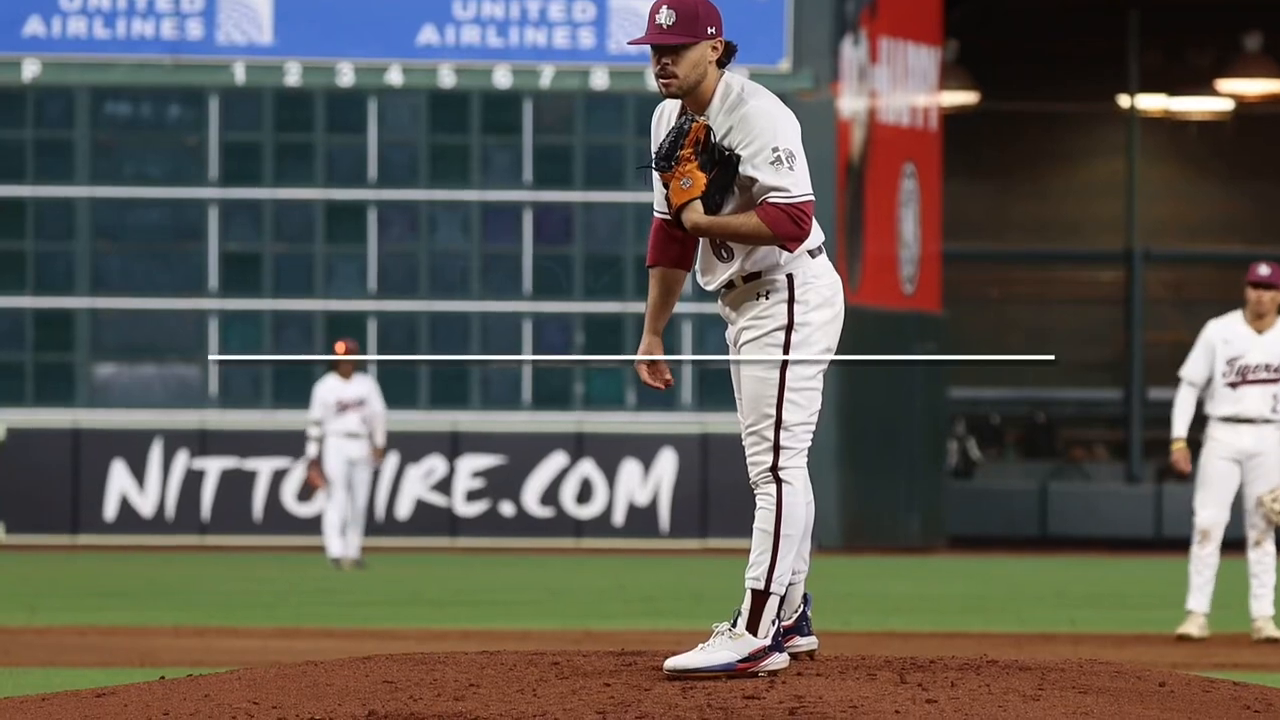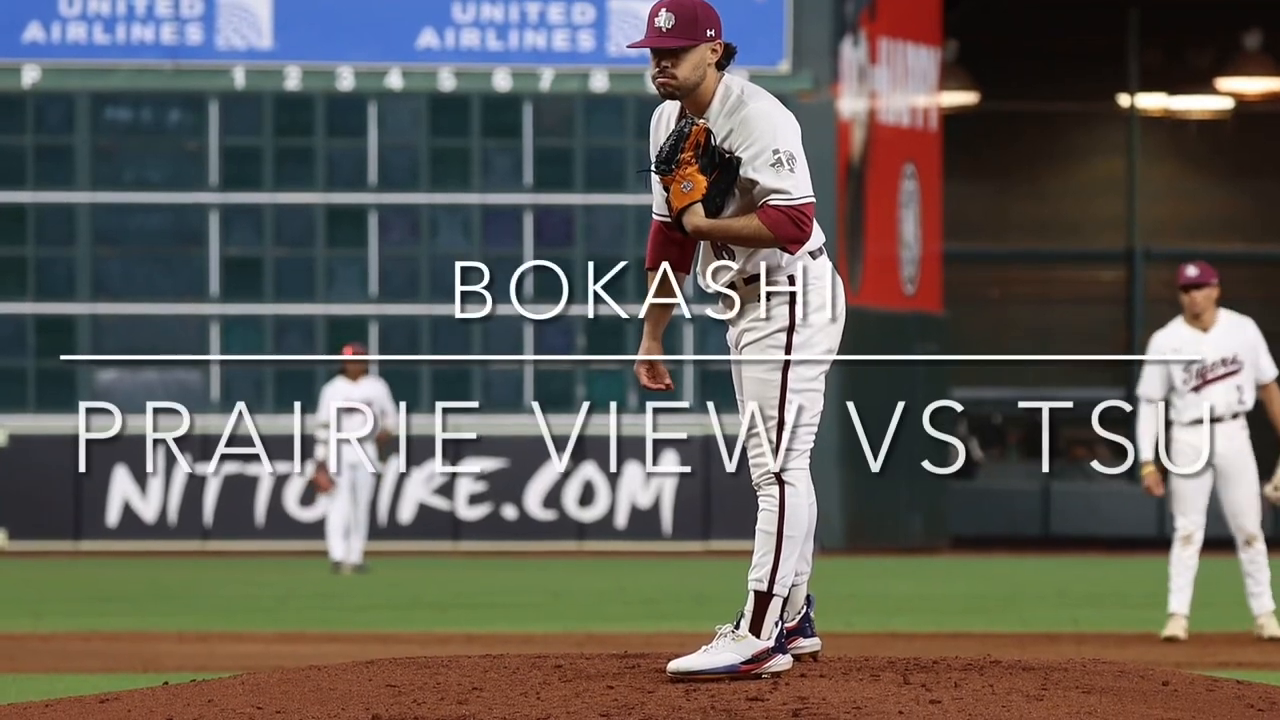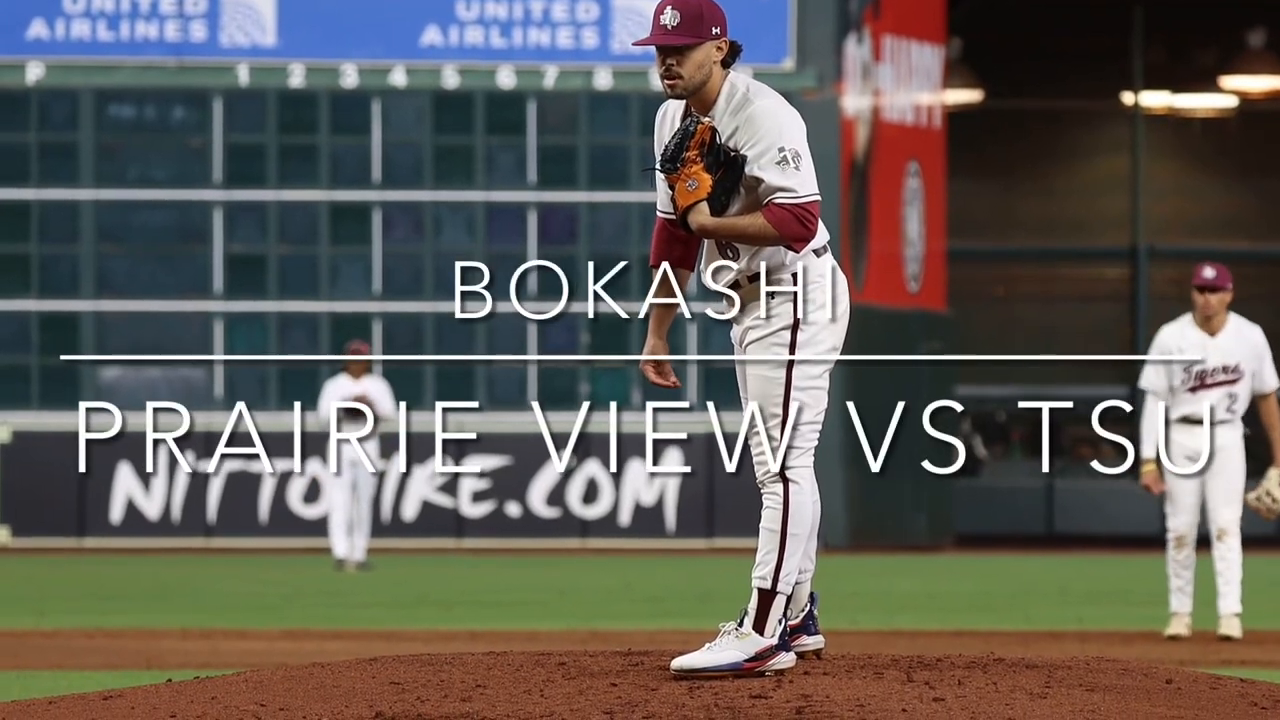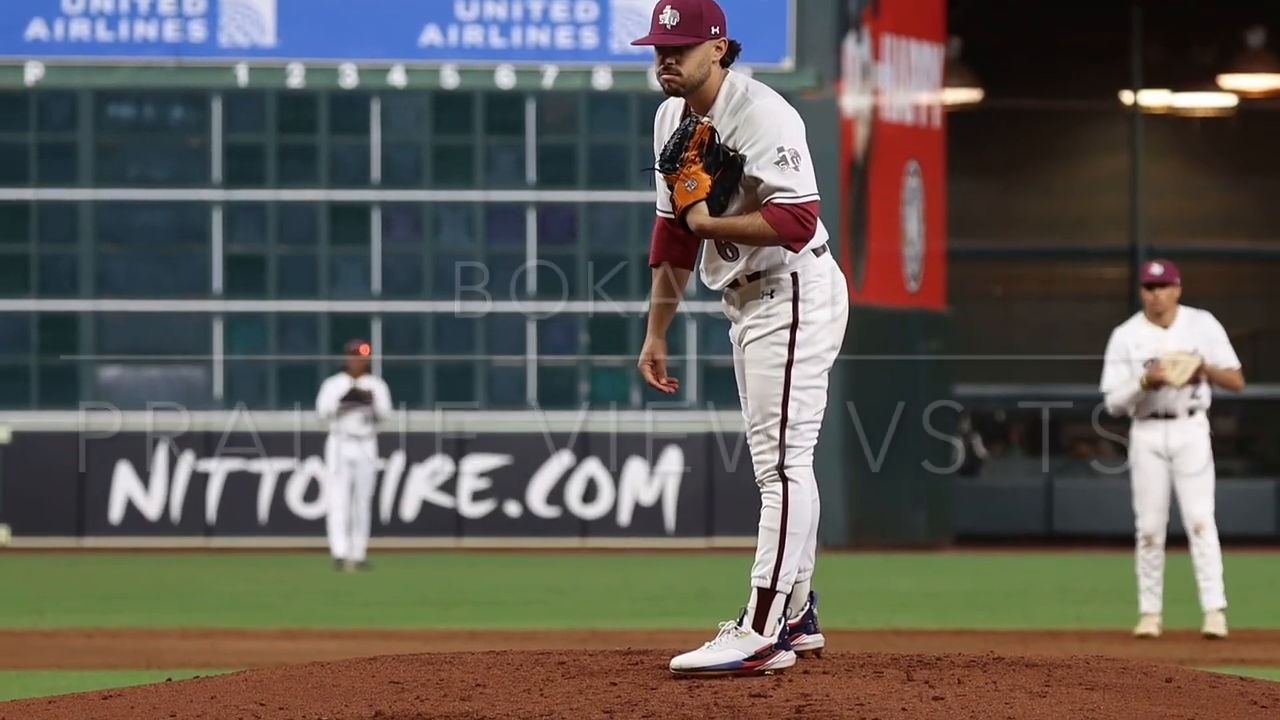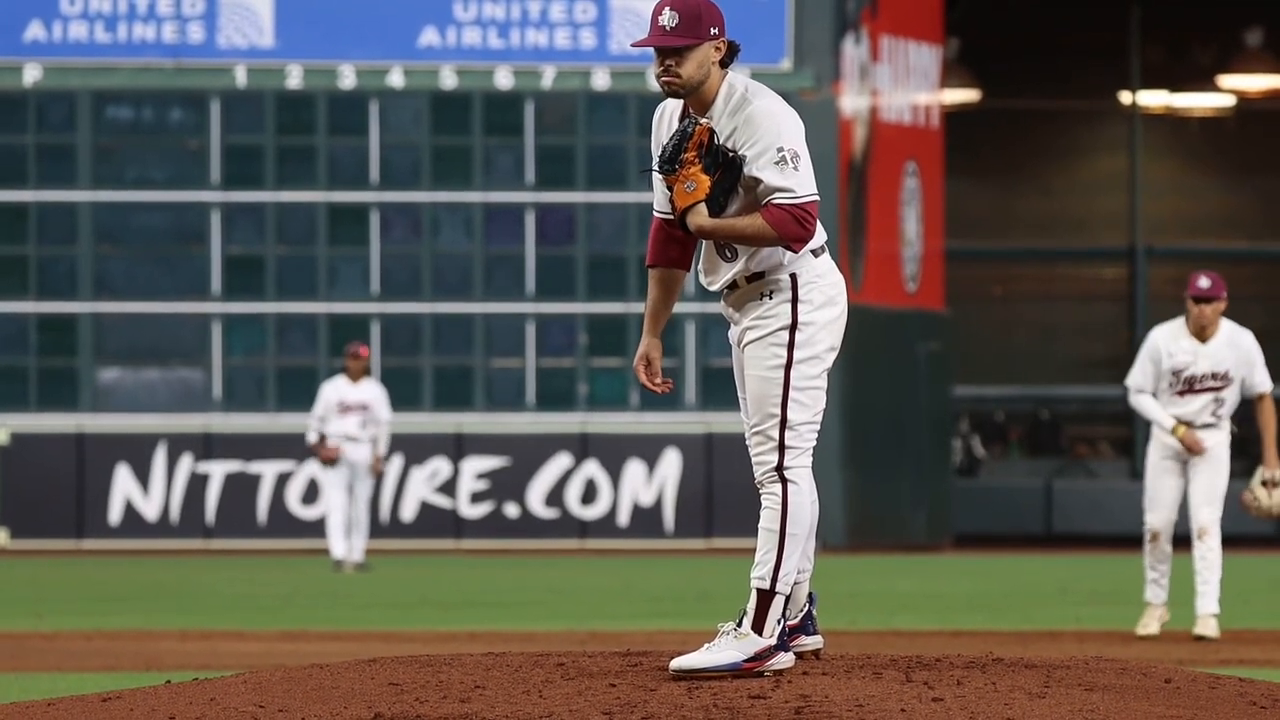
dt=1s
person 1, frame 1
left shoulder: (757, 114)
right shoulder: (668, 117)
left elbow: (791, 220)
right elbow: (669, 230)
left wrist: (703, 221)
right wrist: (652, 333)
left hip: (790, 297)
right hip: (744, 301)
left knee: (775, 463)
right knee: (773, 463)
left ankle: (757, 635)
right ankle: (789, 617)
person 1, frame 2
left shoulder: (757, 117)
right shoulder: (667, 120)
left elbow: (792, 223)
right elbow: (668, 235)
left wrist: (702, 225)
right wrist: (652, 336)
left hip: (791, 299)
right hip: (744, 303)
left knee: (778, 466)
right knee: (776, 467)
left ankle: (760, 636)
right ankle: (792, 617)
person 1, frame 3
left shoulder: (762, 114)
right shoulder: (671, 118)
left elbow: (798, 220)
right elbow: (672, 232)
left wrist: (708, 223)
right wrist: (657, 333)
left hip: (795, 297)
right hip: (748, 301)
left knee: (782, 464)
right knee: (779, 464)
left ankle: (763, 633)
right ankle: (796, 616)
person 1, frame 4
left shoulder: (761, 114)
right shoulder: (670, 118)
left elbow: (797, 220)
right elbow: (672, 230)
left wrist: (707, 223)
right wrist: (656, 332)
left hip: (793, 295)
right hip: (746, 301)
left knee: (781, 461)
right knee: (777, 461)
left ankle: (763, 633)
right ankle: (795, 615)
person 1, frame 5
left shoulder: (761, 114)
right shoulder: (668, 119)
left elbow: (797, 221)
right elbow: (669, 232)
left wrist: (707, 224)
right wrist: (651, 333)
left hip: (793, 295)
right hip: (744, 301)
left knee: (780, 462)
right knee: (776, 463)
left ankle: (762, 634)
right ankle: (795, 616)
person 2, frame 1
right shoulder: (1218, 331)
right elbow: (1189, 386)
right wrist: (1178, 440)
right hip: (1222, 437)
right knee: (1207, 523)
right ankle: (1196, 614)
person 2, frame 2
left shoulder: (1243, 329)
right shoulder: (1165, 340)
right elbow: (1149, 403)
right wrist: (1147, 463)
left hip: (1233, 435)
right hip: (1188, 439)
left knee: (1248, 527)
right knee: (1187, 529)
right ankle: (1177, 616)
person 2, frame 3
right shoulder: (1169, 337)
right elbow: (1154, 401)
right wrist: (1148, 461)
left hip: (1226, 438)
right hip: (1181, 439)
left knee: (1225, 525)
right knee: (1180, 530)
left ankle: (1230, 614)
right ankle: (1180, 613)
person 2, frame 4
left shoulder: (1204, 324)
right shoulder: (1125, 336)
left elbow: (1237, 381)
right elbow: (1113, 403)
left wrist: (1205, 368)
right wrist: (1145, 382)
left hip: (1191, 431)
right hip: (1147, 436)
left knee: (1200, 519)
right knee: (1149, 527)
left ankle: (1214, 610)
right ankle: (1150, 613)
person 2, frame 5
left shoulder: (1242, 341)
right shoulder: (1160, 338)
right elbow: (1137, 394)
right wrist: (1178, 430)
left hip: (1214, 439)
right hip: (1168, 436)
left knee: (1205, 524)
right knee: (1157, 523)
left ankle: (1207, 614)
right ankle: (1156, 605)
person 3, frame 1
left shoulder: (864, 42)
right shoulder: (847, 44)
left elbow: (866, 83)
right elbow: (845, 87)
left hip: (860, 118)
right hip: (850, 118)
left knee: (857, 190)
right knee: (849, 192)
left ankle: (855, 271)
right ankle: (850, 272)
person 3, frame 2
left shoulder: (864, 43)
right shoulder: (846, 45)
left elbow: (867, 86)
right elbow: (844, 88)
left hip: (860, 119)
right hip: (849, 119)
left knee: (858, 194)
right knee: (849, 194)
left ankle: (857, 273)
right ankle: (851, 272)
person 3, frame 3
left shoulder: (867, 40)
right shoulder: (850, 42)
left elbow: (871, 82)
right elbow: (849, 84)
left hip: (864, 116)
right hip: (853, 117)
left knee: (862, 186)
right knee: (853, 189)
left ankle: (860, 271)
right ankle: (855, 269)
person 3, frame 4
left shoulder: (867, 38)
right shoulder: (850, 41)
left elbow: (869, 80)
right elbow: (848, 85)
left hip: (863, 116)
right hip: (853, 115)
left knee: (862, 186)
right knee: (853, 182)
left ankle: (860, 268)
right ankle: (854, 267)
person 3, frame 5
left shoulder: (865, 38)
right shoulder: (848, 43)
left elbow: (868, 81)
right elbow: (846, 86)
left wrist: (864, 108)
left hip: (862, 117)
right hip: (851, 116)
left knee: (860, 188)
right knee: (851, 187)
left ankle: (859, 268)
right ankle: (853, 269)
person 4, frame 1
left shoulder: (368, 383)
right shoulder: (323, 386)
left elbow: (378, 415)
right elbow: (315, 422)
left wrist: (380, 446)
right wrist: (313, 458)
left hip: (363, 448)
right hip: (335, 446)
left knee: (359, 503)
right knee: (336, 501)
left ankle: (353, 554)
right ankle: (335, 555)
person 4, frame 2
left shoulder: (377, 385)
right shoulder: (331, 389)
left elbow: (390, 413)
right elbow: (323, 425)
left wrist: (386, 431)
right wrist: (320, 461)
left hip: (366, 451)
right hip: (339, 450)
left knee: (362, 505)
right knee: (338, 504)
left ankle: (356, 558)
right ankle: (338, 558)
person 4, frame 3
left shoulder: (379, 384)
right shoulder: (333, 384)
left elbow: (390, 413)
right elbow: (323, 414)
left wrist: (370, 405)
right wrist: (346, 409)
left hip: (368, 447)
right hip: (341, 447)
left knee: (364, 503)
right knee: (340, 502)
left ankle: (359, 556)
right ankle: (341, 555)
person 4, frame 4
left shoulder: (377, 386)
right shoulder: (332, 384)
left elbow: (385, 414)
right elbow: (323, 413)
left wrist: (372, 400)
right wrist: (343, 401)
left hip: (366, 447)
right hip: (339, 445)
left knee: (362, 503)
right knee: (338, 501)
left ankle: (358, 555)
right ankle: (340, 554)
person 4, frame 5
left shoulder: (376, 389)
right shoulder: (330, 386)
left elbow: (384, 423)
right elbow: (316, 418)
left wrist: (380, 457)
right wrist: (314, 445)
left hip: (364, 451)
right hip: (335, 451)
left knee: (362, 504)
right knee: (336, 503)
left ankle: (358, 557)
right ankle: (339, 556)
